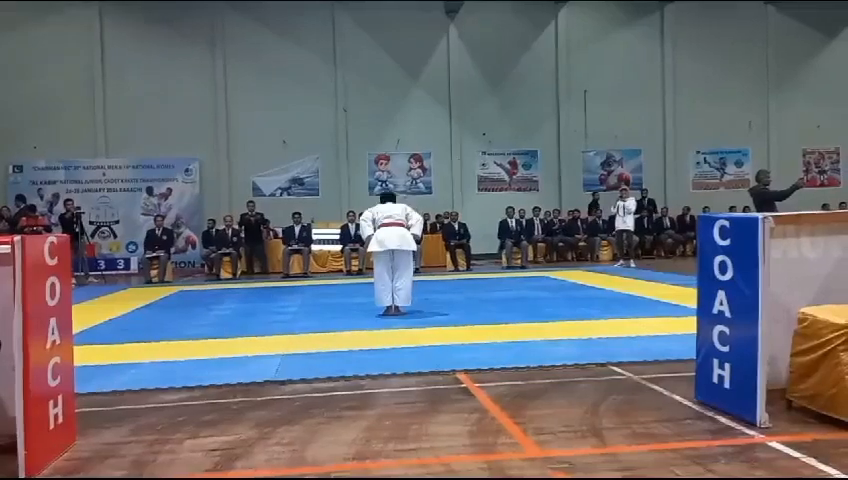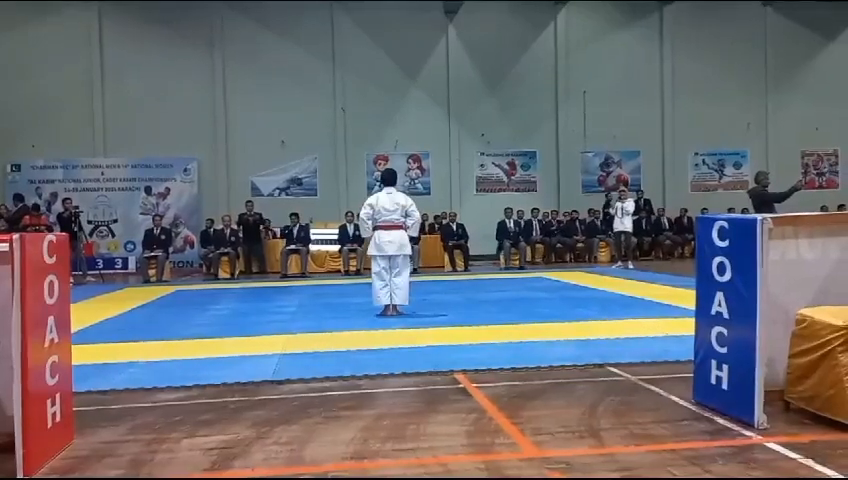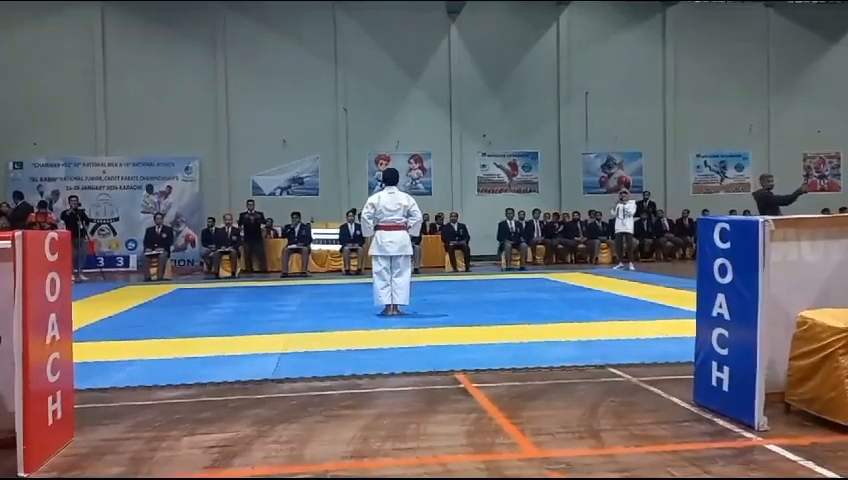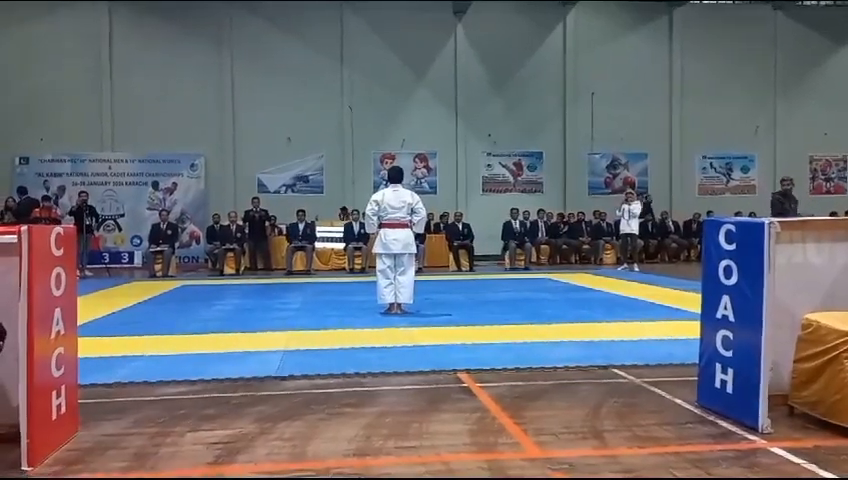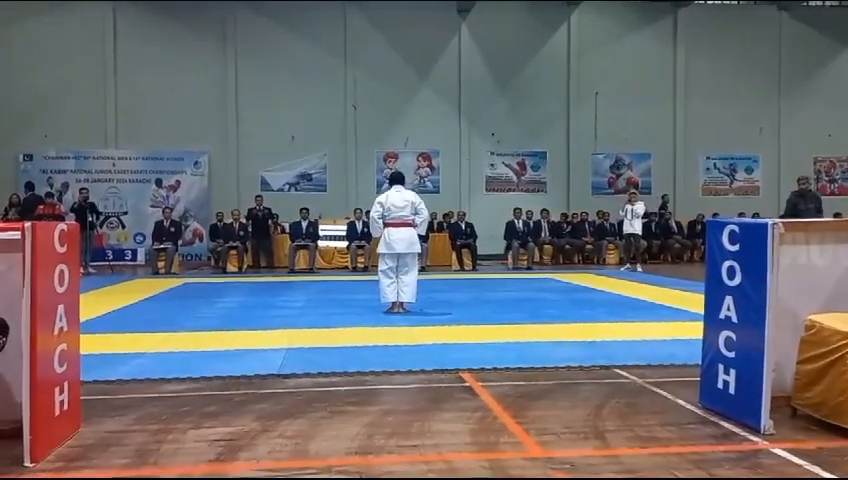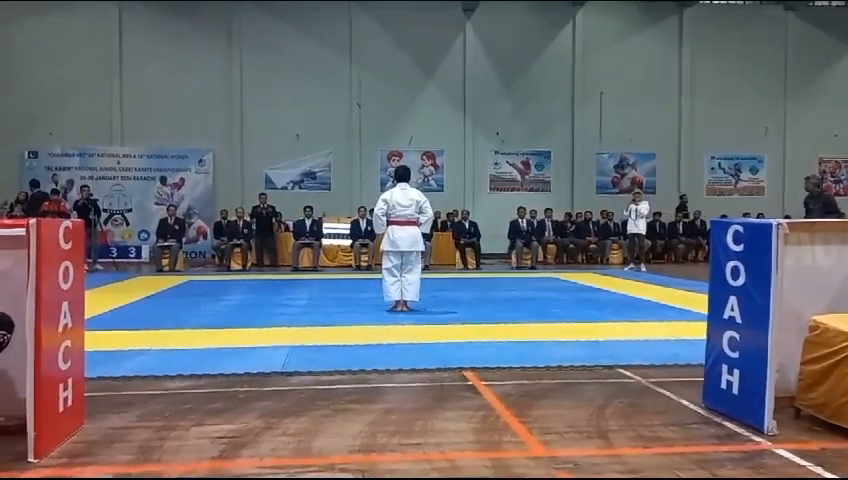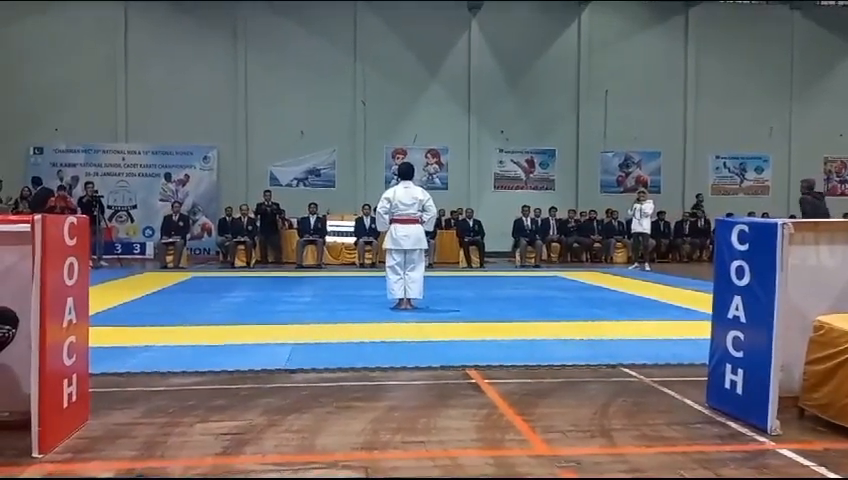
dt=0.5s
person 1, frame 1
left shoulder: (375, 209)
right shoulder: (404, 207)
left elbow: (364, 220)
right elbow: (417, 219)
left wrist: (369, 237)
right wrist: (413, 236)
left hip: (382, 238)
right hip: (402, 237)
left knee: (383, 275)
right knee: (402, 274)
left ankle: (388, 307)
right ankle: (398, 307)
person 1, frame 2
left shoulder: (374, 198)
right shoulder: (404, 198)
left elbow: (364, 217)
right elbow: (415, 217)
left wrist: (369, 234)
right wrist: (408, 233)
left hip: (380, 238)
right hip: (399, 238)
left knee: (381, 274)
right knee: (399, 273)
left ankle: (386, 307)
right ankle: (395, 307)
person 1, frame 3
left shoulder: (375, 198)
right shoulder: (406, 198)
left elbow: (366, 216)
right elbow: (417, 217)
left wrist: (371, 233)
right wrist: (409, 232)
left hip: (382, 238)
right hip: (401, 238)
left knee: (382, 274)
right knee: (401, 274)
left ankle: (387, 307)
right ankle: (396, 307)
person 1, frame 4
left shoulder: (379, 195)
right shoulder: (411, 195)
left elbow: (369, 213)
right elbow: (421, 214)
left wrist: (375, 230)
right wrist: (413, 229)
left hip: (386, 236)
right hip: (405, 236)
left knee: (385, 272)
right knee: (405, 272)
left ankle: (391, 305)
right ankle: (400, 305)
person 1, frame 5
left shoulder: (383, 197)
right shoulder: (413, 196)
left elbow: (375, 216)
right elbow: (423, 215)
left wrist: (379, 233)
right wrist: (416, 231)
left hip: (390, 236)
right hip: (409, 236)
left knee: (387, 272)
right knee: (408, 272)
left ankle: (393, 304)
right ankle: (402, 305)
person 1, frame 6
left shoulder: (388, 194)
right shoulder: (417, 194)
left elbow: (378, 213)
right elbow: (428, 213)
left wrist: (383, 230)
right wrist: (420, 228)
left hip: (393, 234)
right hip: (412, 235)
left knee: (392, 270)
right knee: (411, 270)
left ankle: (397, 303)
right ankle: (406, 303)
person 1, frame 7
left shoulder: (391, 192)
right shoulder: (421, 192)
left elbow: (381, 211)
right elbow: (431, 211)
left wrist: (386, 228)
right wrist: (423, 226)
left hip: (396, 232)
right hip: (415, 232)
left knee: (395, 268)
right knee: (414, 268)
left ankle: (400, 301)
right ankle: (410, 301)
